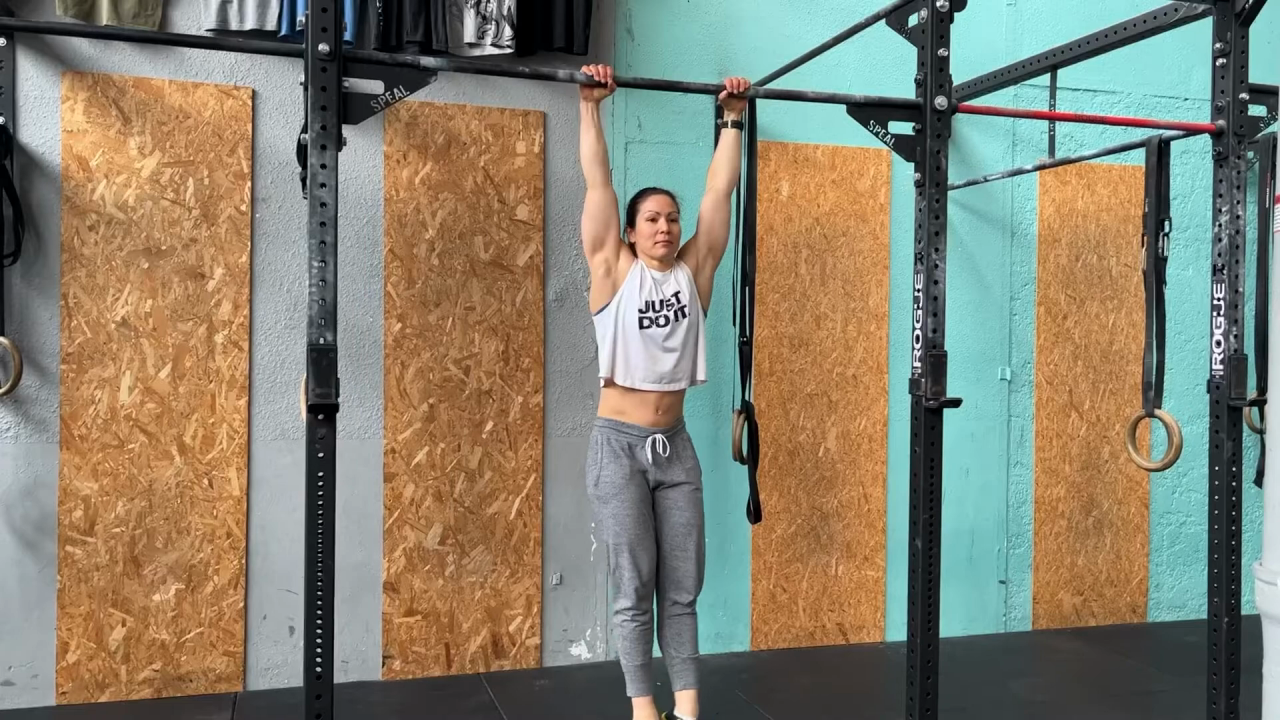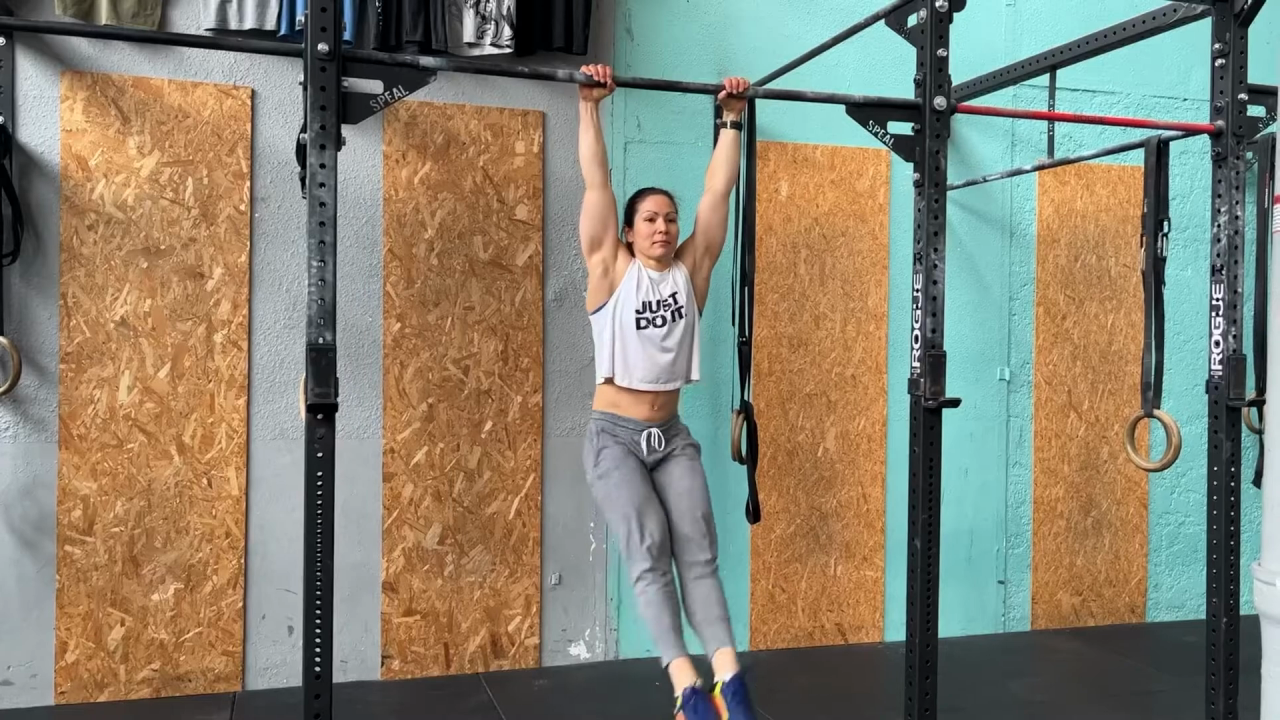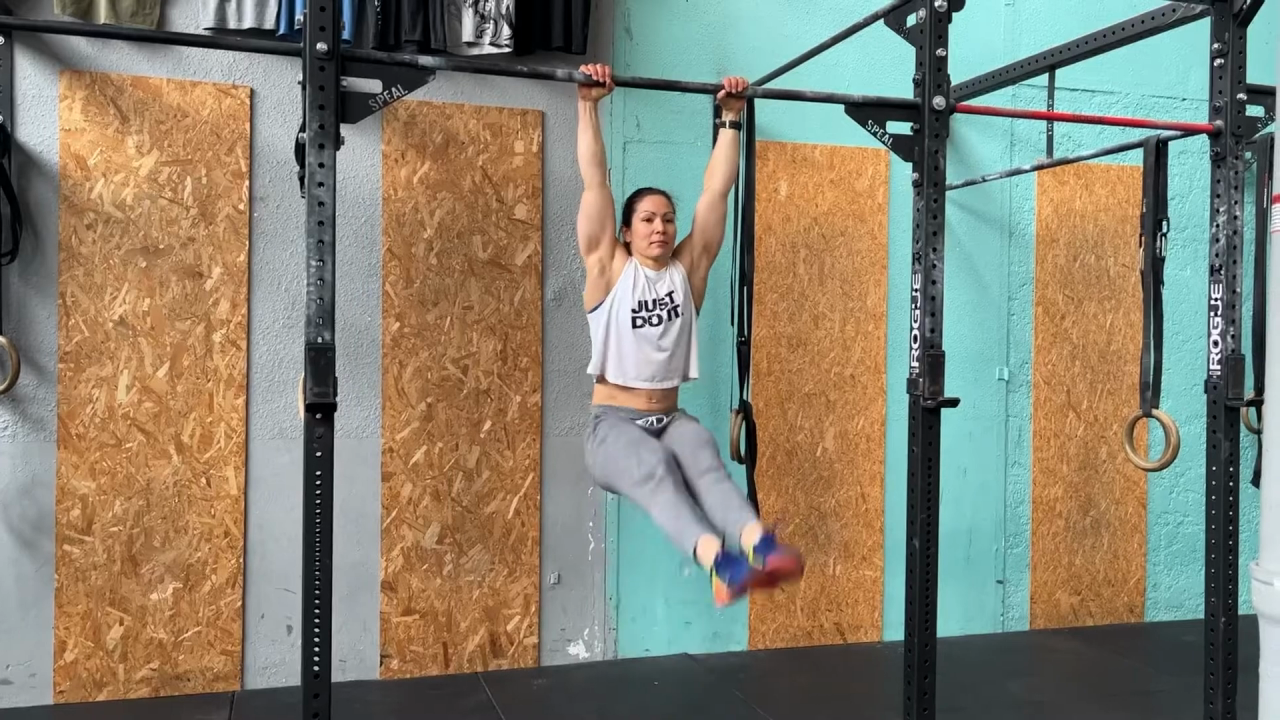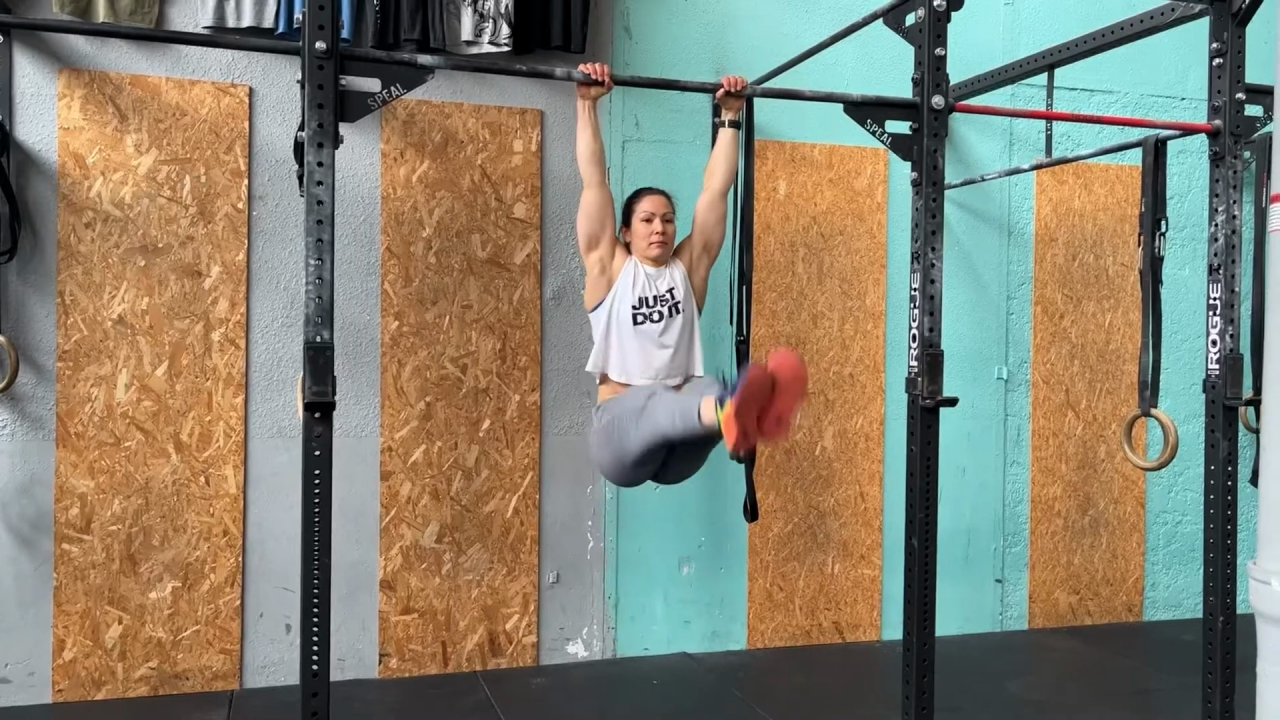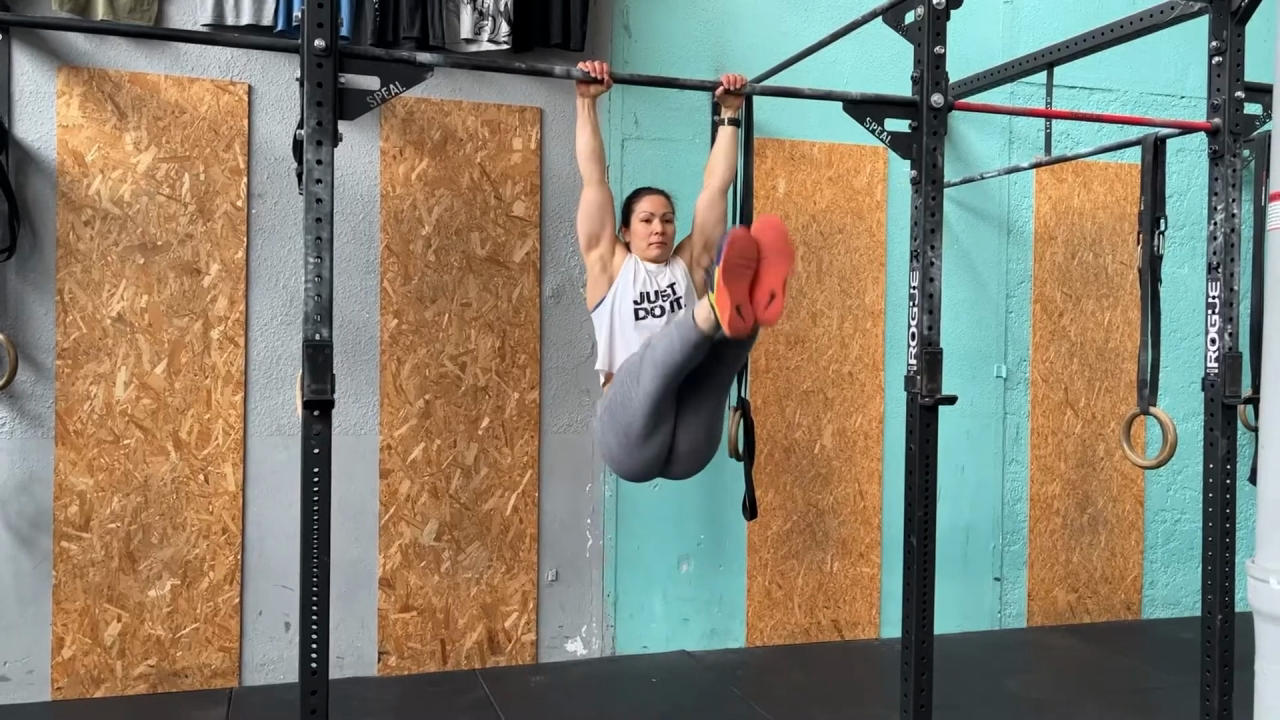
dt=0.2s
person 1, frame 1
left shoulder: (694, 271)
right shoulder: (613, 270)
left elbow: (719, 192)
right elbow: (597, 185)
left wrist: (732, 119)
right wrist: (591, 107)
left hip: (675, 446)
right hip: (618, 444)
left knee: (682, 592)
right knee: (634, 589)
person 1, frame 2
left shoulder: (692, 270)
right shoulder: (611, 270)
left elbow: (718, 193)
right elbow: (597, 186)
left wrist: (731, 119)
right wrist: (589, 106)
left hip: (671, 437)
right hip: (615, 436)
left knee: (699, 556)
right knee: (648, 551)
person 1, frame 3
left shoulder: (687, 267)
right shoulder: (608, 267)
left elbow: (716, 193)
right elbow: (593, 184)
left wrist: (730, 120)
right wrist: (587, 105)
left hip: (671, 420)
right hip: (613, 425)
left knee: (706, 467)
right knee: (654, 469)
left ankle: (756, 544)
right ankle: (717, 558)
person 1, frame 4
left shoulder: (687, 269)
right shoulder: (609, 270)
left elbow: (717, 190)
right elbow: (592, 182)
left wrist: (730, 116)
right wrist: (587, 104)
left hip: (676, 443)
right hip: (622, 429)
left knee: (704, 394)
right knee: (654, 404)
left ankle: (746, 412)
right ankle: (730, 413)
person 1, frame 5
left shoulder: (689, 267)
right shoulder: (609, 267)
left elbow: (716, 188)
right elbow: (594, 179)
left wrist: (729, 114)
right wrist: (587, 102)
left hip: (688, 443)
right hip: (631, 432)
left knee: (704, 349)
right knee: (658, 351)
left ankle: (744, 304)
right ankle: (723, 309)
